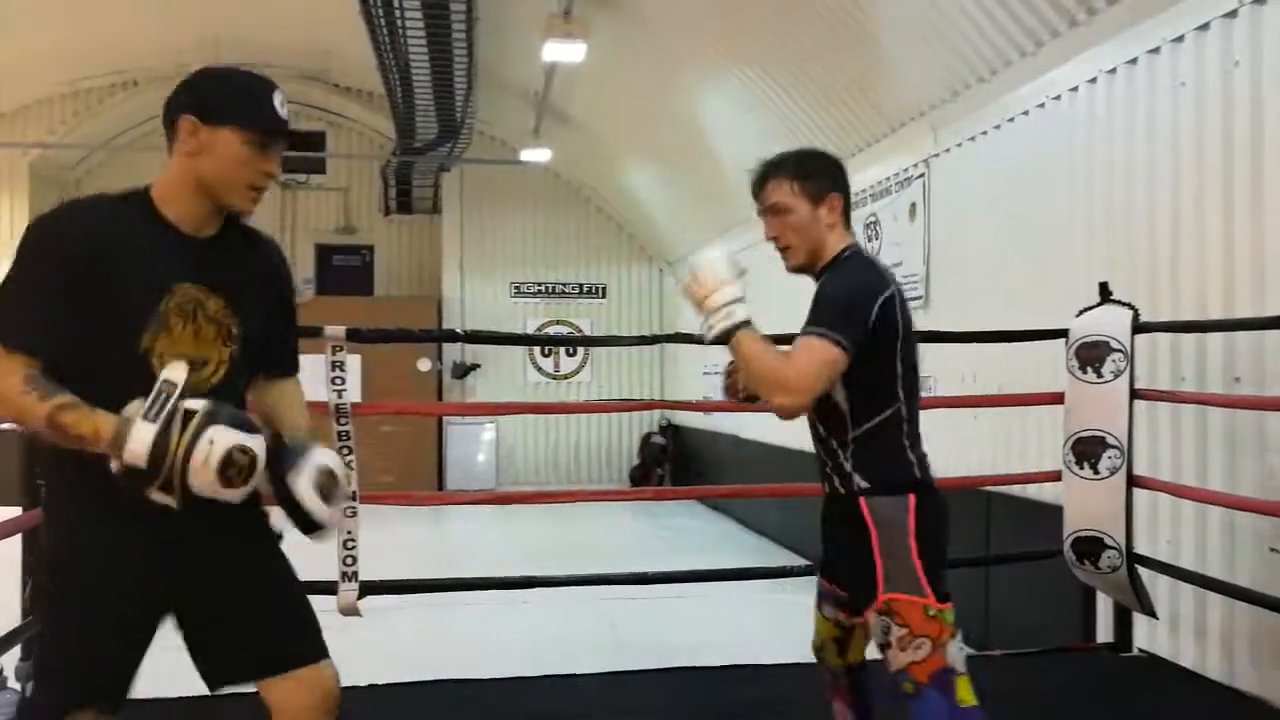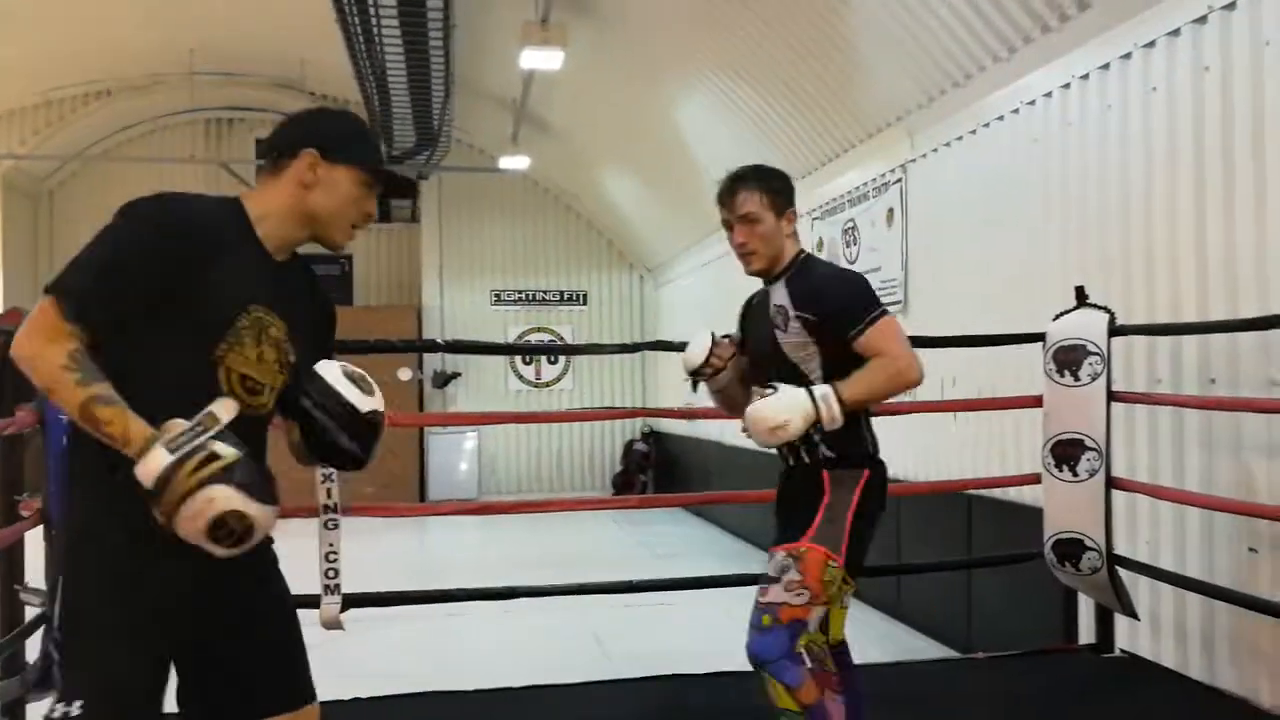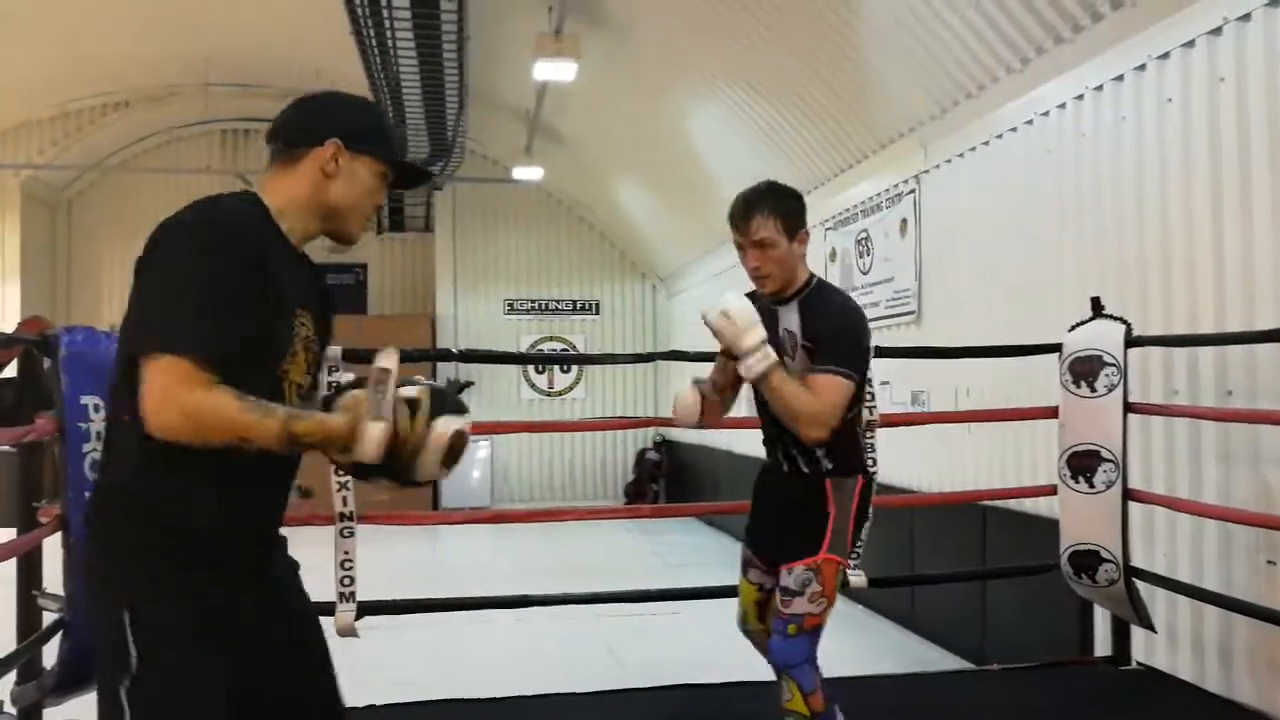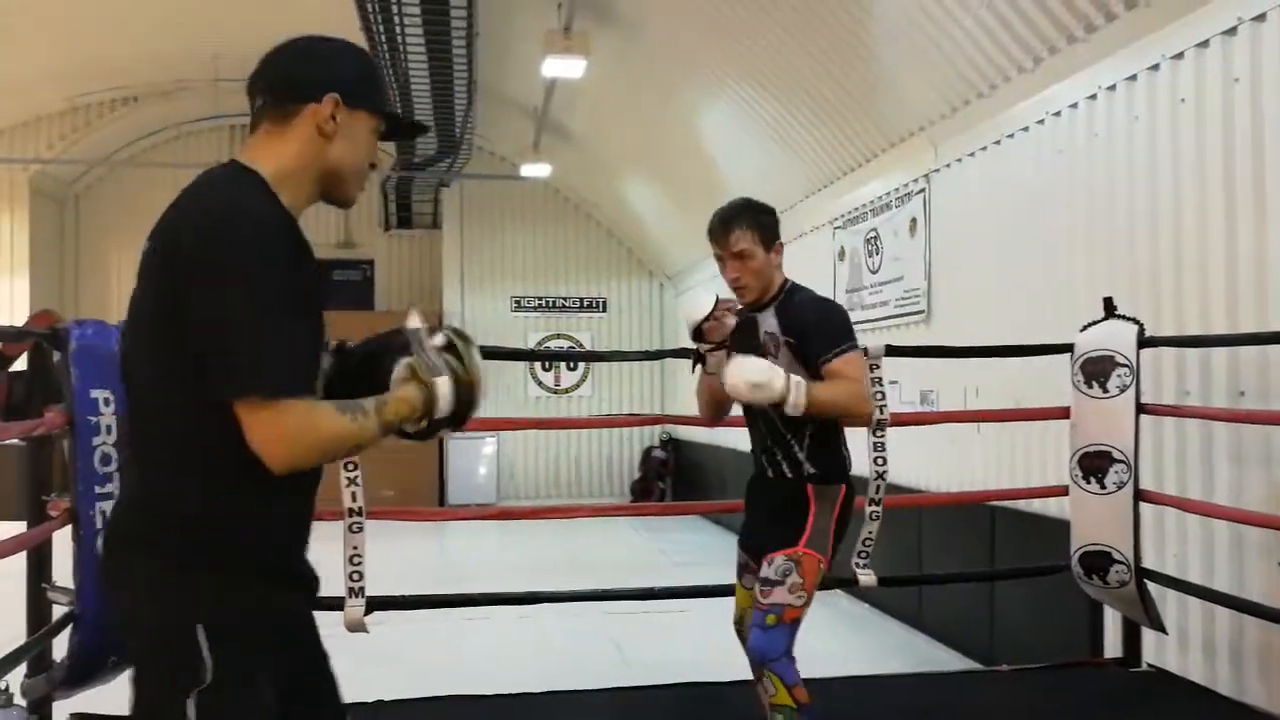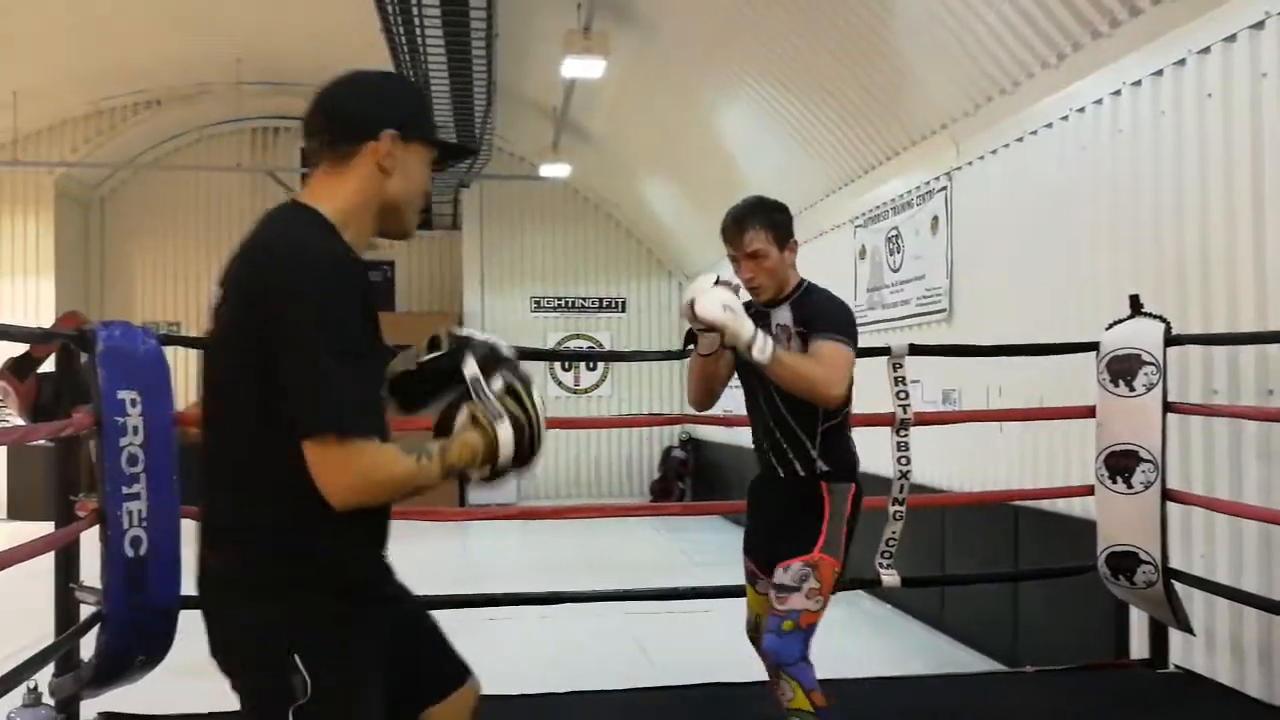
dt=0.3s
person 1, frame 1
left shoulder: (261, 263)
right shoulder: (81, 235)
left wrist: (296, 450)
right wrist: (124, 435)
left hip: (219, 515)
right hip: (104, 521)
person 1, frame 2
left shoulder: (307, 300)
right shoulder: (168, 229)
right elbow: (40, 342)
left wrist: (330, 430)
right wrist: (149, 445)
left hip: (229, 539)
right hip: (120, 530)
person 1, frame 3
left shoulder: (304, 283)
right shoulder: (215, 237)
right elbow: (172, 404)
left wrist: (353, 422)
right wrist: (340, 428)
left hip: (250, 561)
right hip: (158, 573)
person 1, frame 4
left shoulder: (237, 216)
right shoulder: (244, 227)
right elbow: (282, 435)
right wrist: (411, 399)
left hip: (254, 568)
right hip: (196, 582)
person 1, frame 5
left shoulder: (307, 253)
right shoulder: (307, 269)
right elbow: (349, 475)
right wrist: (475, 442)
left hip: (345, 577)
right hip: (288, 599)
person 2, frame 1
left shoulder: (853, 284)
right shoulder: (845, 287)
left elbow: (788, 393)
left wrist: (725, 310)
right wrist: (753, 387)
left hip: (892, 511)
right hip: (857, 508)
right knee: (834, 652)
person 2, frame 2
left shoulder: (833, 285)
right shoulder: (756, 308)
left elbow: (904, 369)
right elbow: (738, 406)
left wrist: (814, 405)
right wrist: (717, 371)
left hip: (843, 482)
right hip: (801, 482)
left knee: (771, 644)
right knee: (820, 641)
person 2, frame 3
left shoulder: (836, 314)
right shoulder: (752, 309)
left elbow: (814, 424)
right elbow: (723, 400)
left wrist: (754, 351)
right wrist: (702, 398)
left hip: (830, 492)
right hip: (778, 484)
left knee: (790, 647)
right knee: (756, 622)
person 2, frame 4
left shoulder: (815, 313)
right shoulder: (740, 320)
left elbow: (859, 400)
right elbow: (712, 413)
left wrist: (782, 389)
right wrist: (716, 350)
left hip: (814, 495)
right hip: (767, 490)
left knee: (768, 640)
right knee: (750, 628)
person 2, frame 5
left shoulder: (825, 310)
right shoulder: (746, 316)
left elbow: (829, 389)
right elbow: (700, 397)
left wrist: (747, 336)
right wrist: (711, 332)
left hip: (823, 493)
right hip: (772, 491)
left knee: (783, 645)
right knee: (767, 638)
